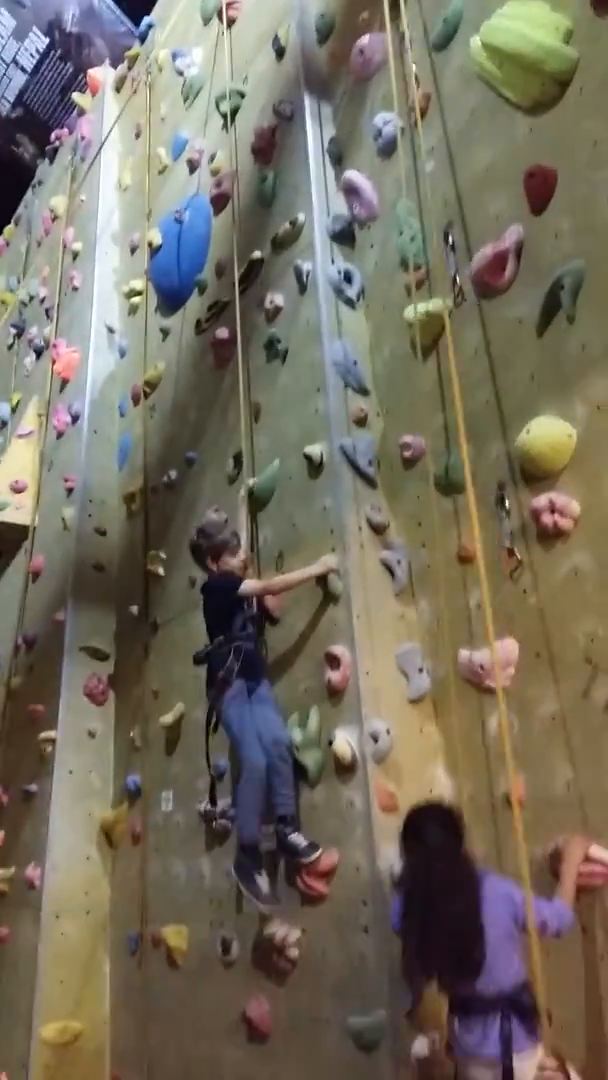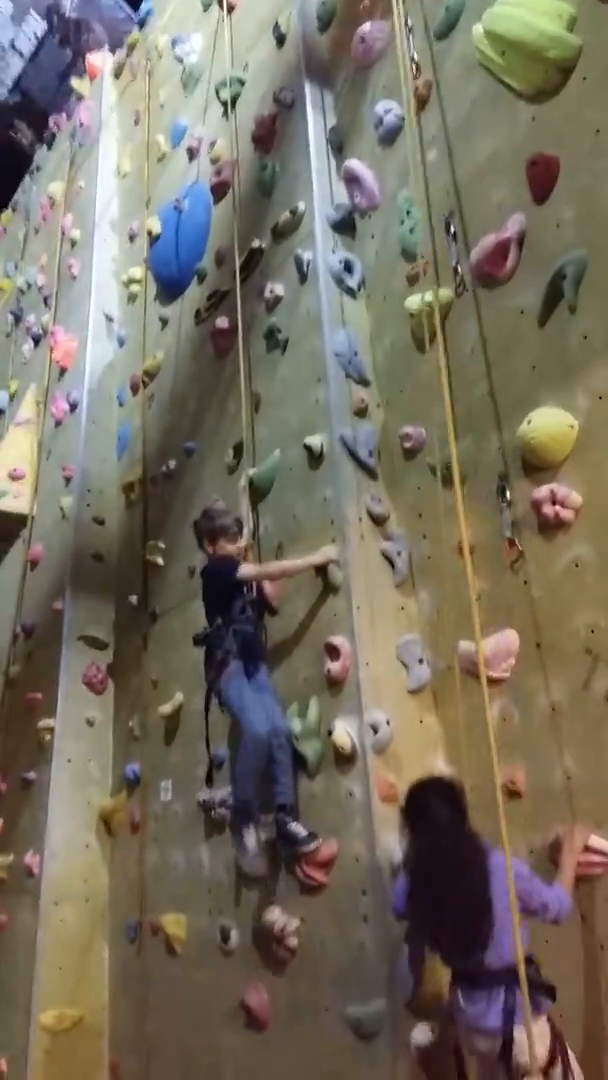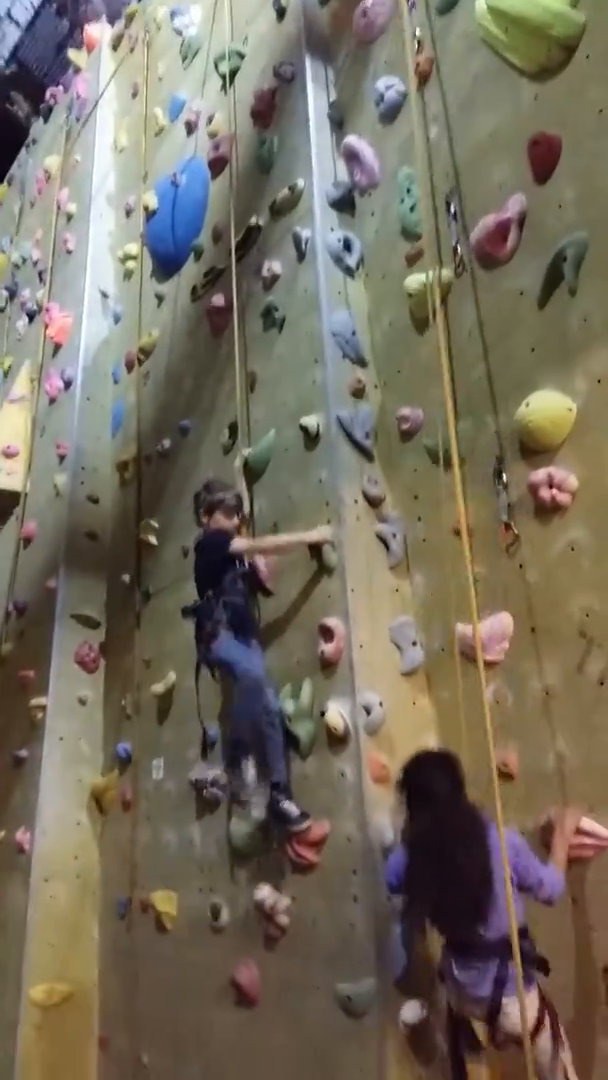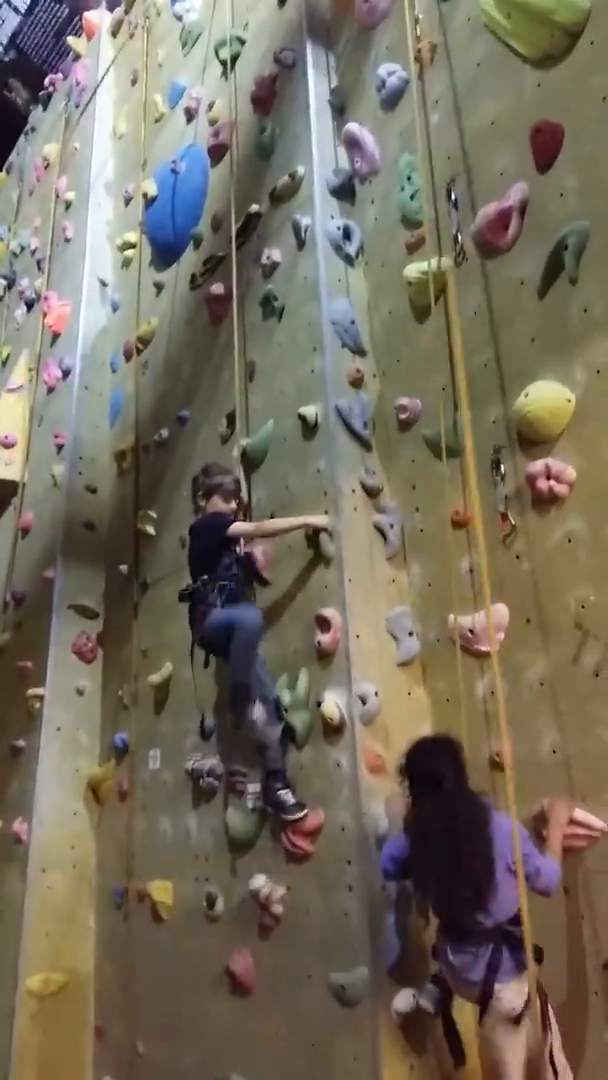
dt=0.1s
person 1, frame 1
left shoulder: (234, 581)
right shoulder: (217, 586)
left elbow: (244, 545)
right elbow: (269, 587)
left wrist: (243, 504)
right wrist: (317, 567)
left hip: (253, 677)
right hip: (227, 681)
left knee: (279, 741)
right knee: (254, 761)
left ankle: (286, 827)
right ankle: (249, 859)
person 1, frame 2
left shoulder: (235, 566)
right shoulder: (217, 569)
left elbow: (246, 534)
right elbow: (267, 572)
left wrist: (245, 495)
right wrist: (317, 558)
left hip: (252, 662)
right hip: (226, 663)
left knee: (279, 731)
right knee: (257, 732)
left ankle: (285, 816)
right ankle: (243, 819)
person 1, frame 3
left shoulder: (229, 543)
right shoulder: (210, 542)
right elbow: (261, 546)
right wrist: (311, 537)
left hip: (240, 636)
right hip: (218, 634)
left knee: (269, 709)
right knee: (252, 673)
left ankle: (278, 793)
right ankle: (239, 753)
person 1, frame 4
left shoulder: (223, 527)
right shoulder: (206, 526)
right elbow: (258, 529)
left wrist: (235, 471)
right wrist: (309, 521)
left hip: (231, 618)
right hip: (211, 617)
left knee: (266, 694)
right knee: (250, 617)
left ankle: (274, 781)
right ankle: (244, 700)
person 2, frame 1
left shoulder: (411, 905)
right shoulder: (498, 894)
right elbow: (558, 918)
right wrist: (572, 860)
left hip: (468, 1054)
right hip: (519, 1049)
person 2, frame 2
left shoulder: (415, 883)
right shoulder: (503, 869)
left elbow: (401, 906)
right elbow: (557, 907)
right wrist: (570, 851)
left hip: (474, 1027)
right hip: (523, 1023)
person 2, frame 3
left shoulder: (414, 856)
right shoulder: (501, 842)
left elbow: (394, 878)
right elbow: (549, 888)
right wrist: (563, 833)
left hip: (464, 993)
right hip: (512, 993)
person 2, frame 4
left shoulder: (416, 839)
right shoulder: (501, 828)
left elbow: (388, 863)
right elbow: (547, 880)
right wrist: (556, 823)
left hip: (457, 974)
right hip: (505, 978)
